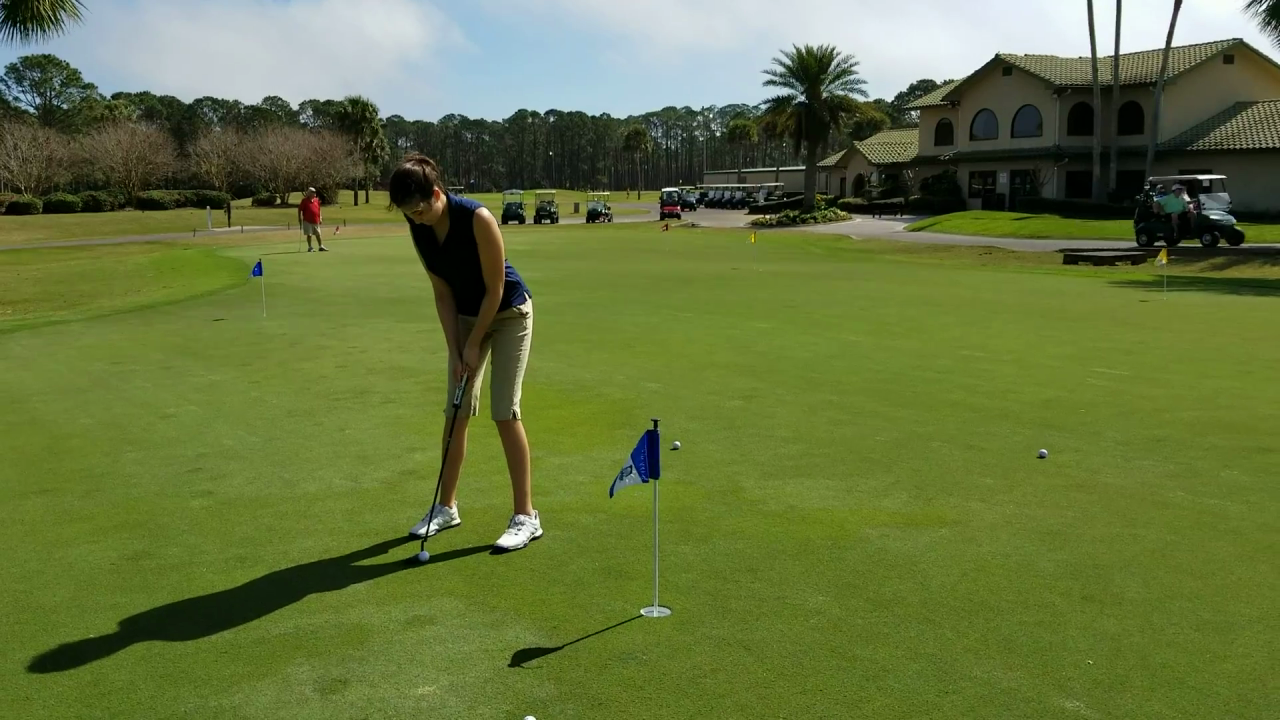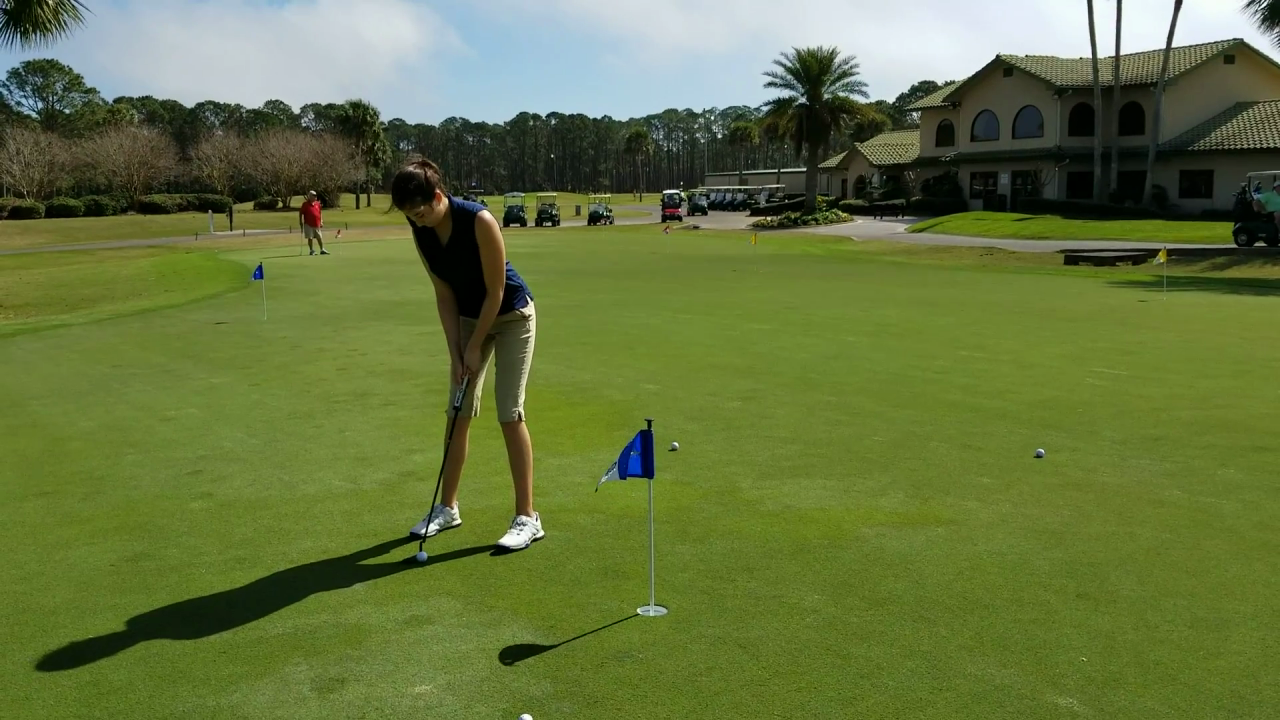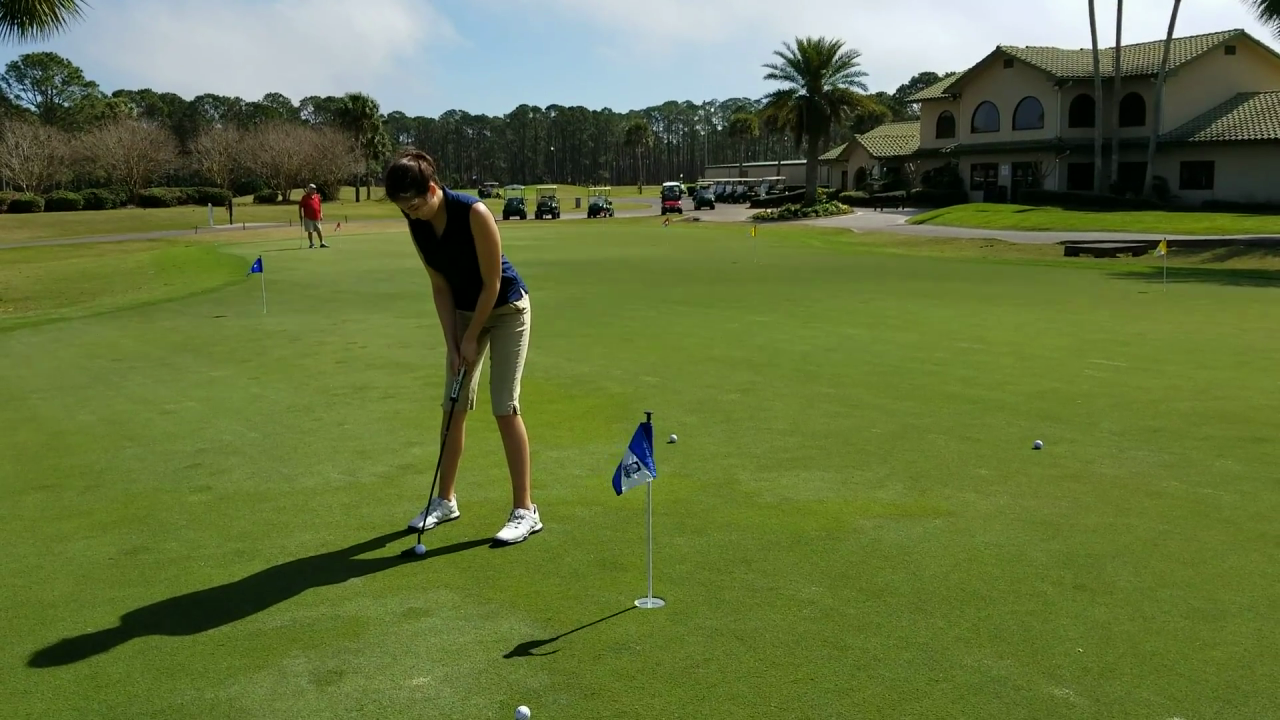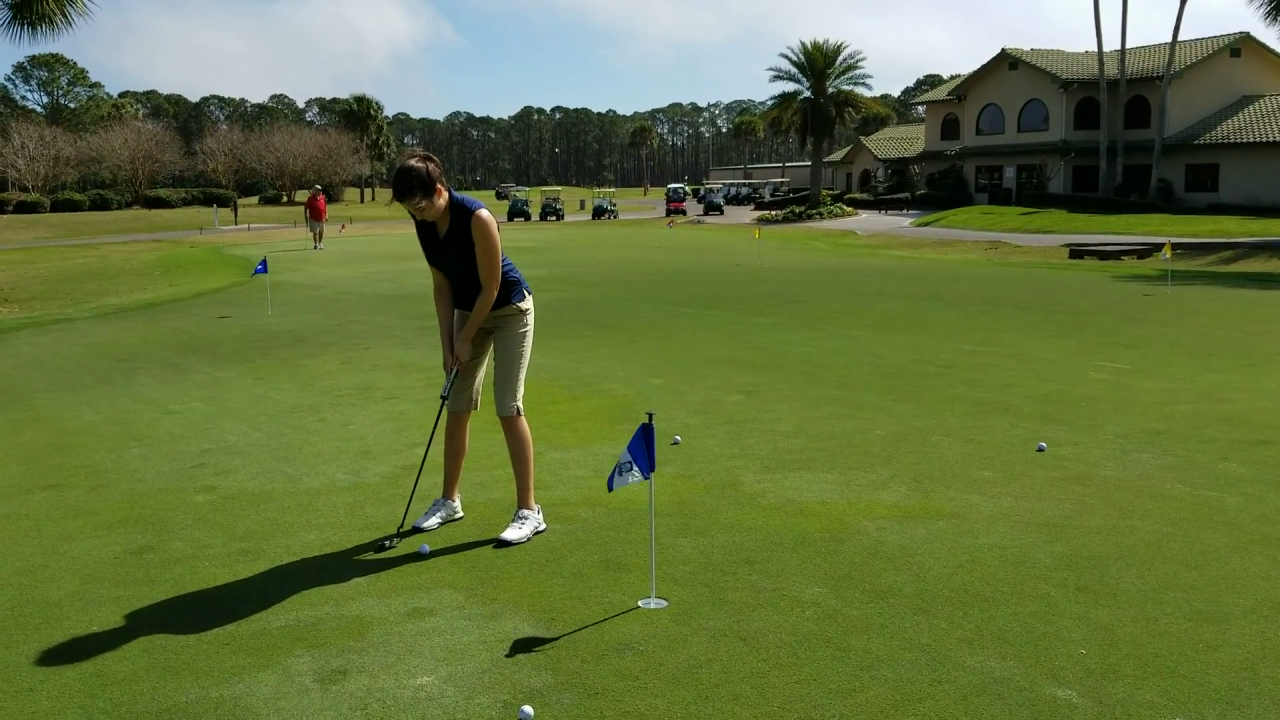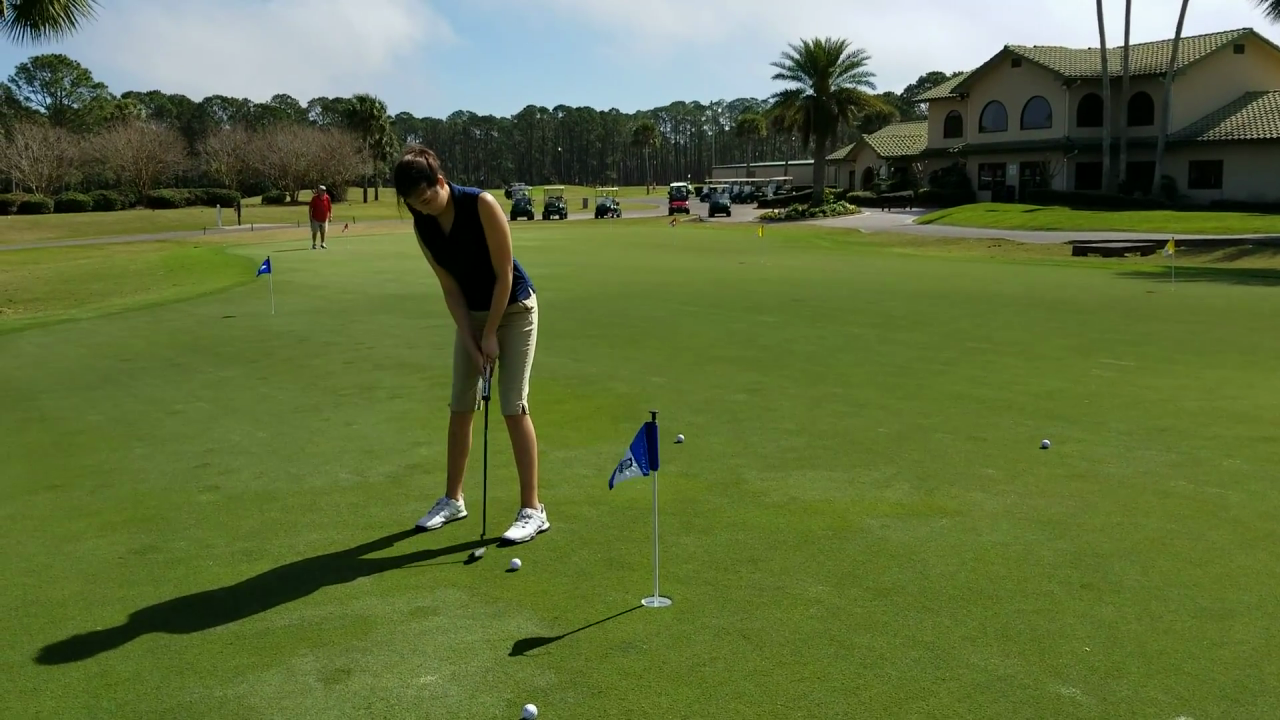
dt=0.7s
person 1, frame 1
left shoulder: (477, 218)
right shoulder: (419, 230)
left elbow: (496, 288)
right elbow: (443, 292)
left wrist: (473, 344)
right wrist: (454, 348)
left hip: (509, 312)
right hip: (467, 315)
left knee: (505, 411)
right knee: (456, 413)
left ankle: (526, 515)
right ankle: (446, 506)
person 1, frame 2
left shoulder: (479, 221)
right shoulder: (421, 232)
left elbow: (496, 291)
right elbow: (445, 295)
left wrist: (475, 348)
right wrist: (455, 353)
left hip: (511, 314)
right hip: (471, 317)
left knee: (509, 414)
right knee: (458, 414)
left ankle: (527, 517)
right ankle: (447, 507)
person 1, frame 3
left shoulder: (474, 213)
right shoulder: (417, 226)
left elbow: (492, 283)
right elbow: (441, 287)
left wrist: (471, 339)
right wrist: (452, 343)
left hip: (505, 308)
right hip: (465, 311)
left knee: (504, 407)
right knee: (453, 408)
left ankle: (525, 510)
right ankle: (445, 499)
person 1, frame 4
left shoulder: (477, 217)
right shoulder: (423, 224)
left elbow: (491, 288)
right elbow: (442, 286)
left wrist: (466, 339)
right wrist: (447, 343)
left hip: (509, 309)
right hip: (468, 310)
left knee: (508, 407)
right knee: (456, 407)
left ankle: (529, 510)
right ankle: (449, 499)
person 1, frame 5
left shoulder: (481, 204)
right shoulder: (423, 225)
left elbow: (504, 273)
right elbow: (450, 287)
left wrist: (491, 334)
right wrist: (472, 343)
left hip: (514, 307)
right hip: (471, 311)
left knee: (513, 406)
right knee: (460, 406)
left ankle: (533, 509)
right ankle: (453, 499)
